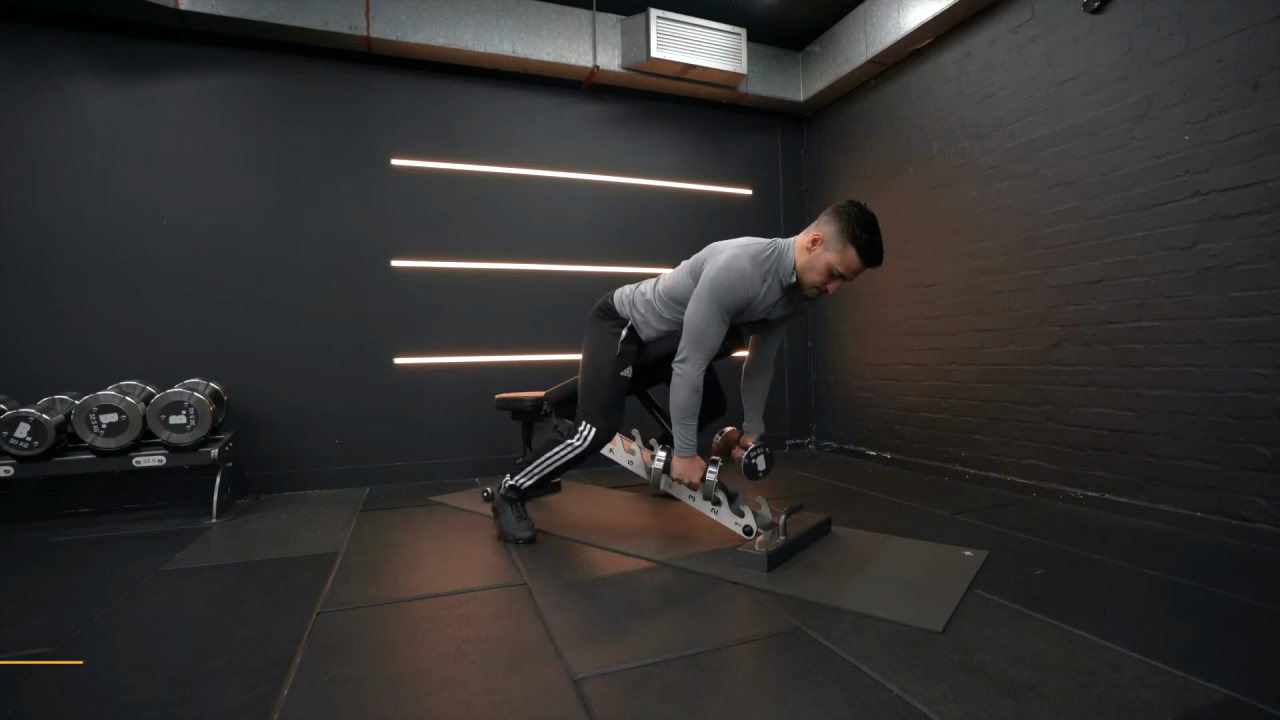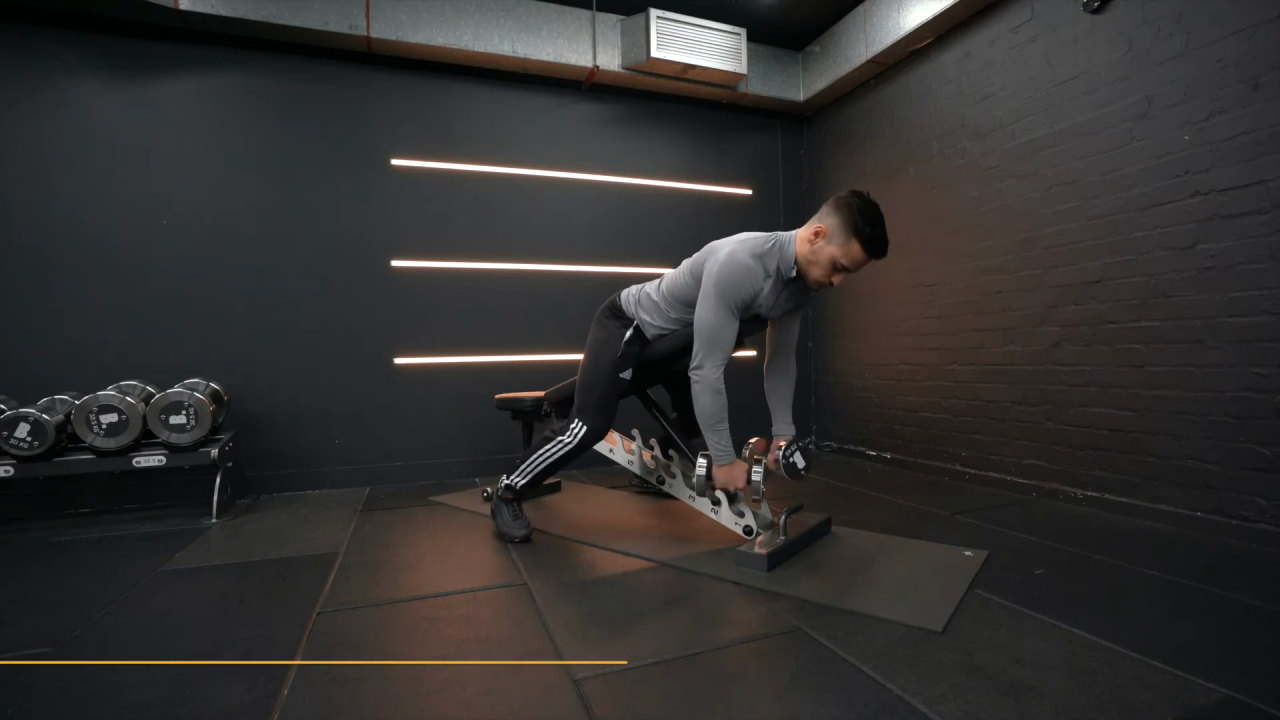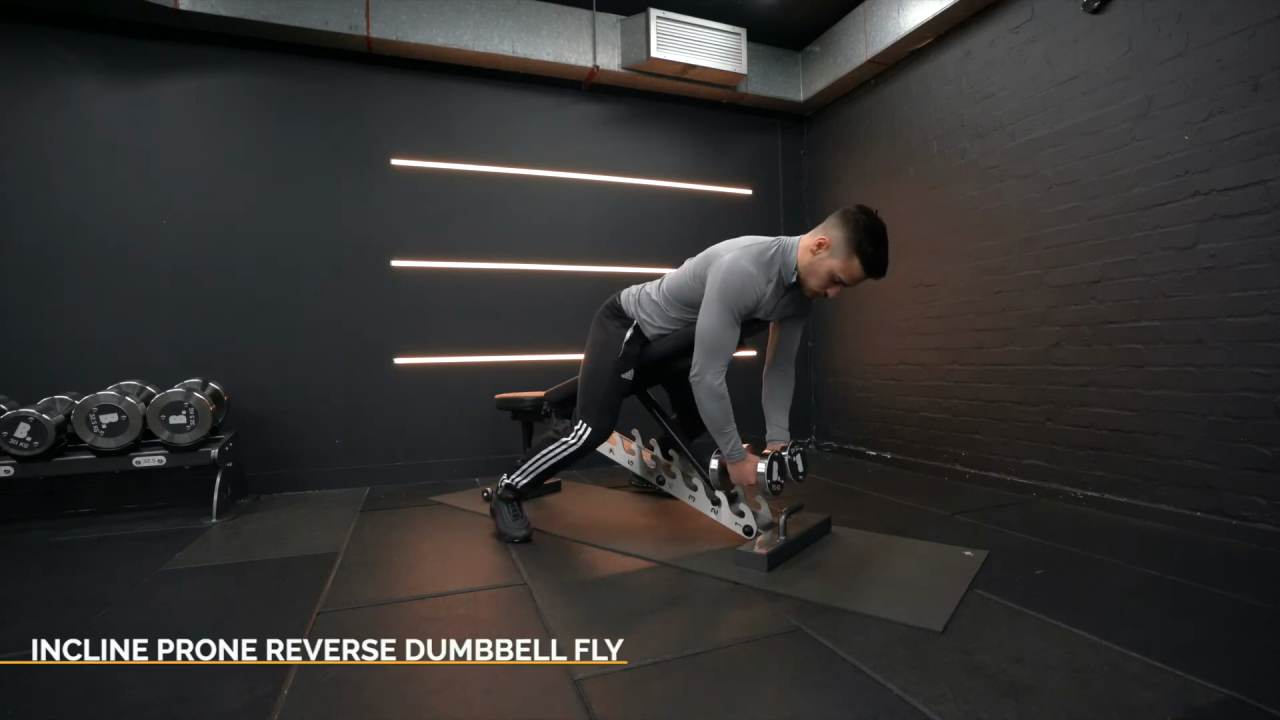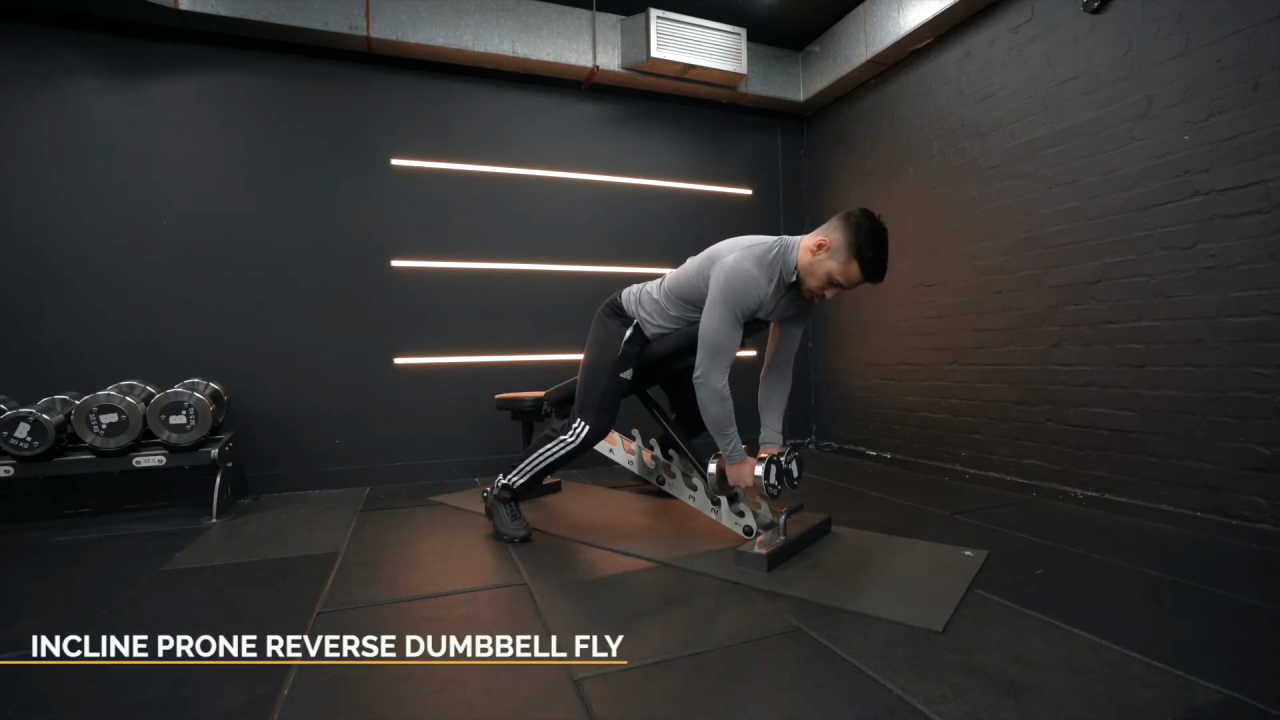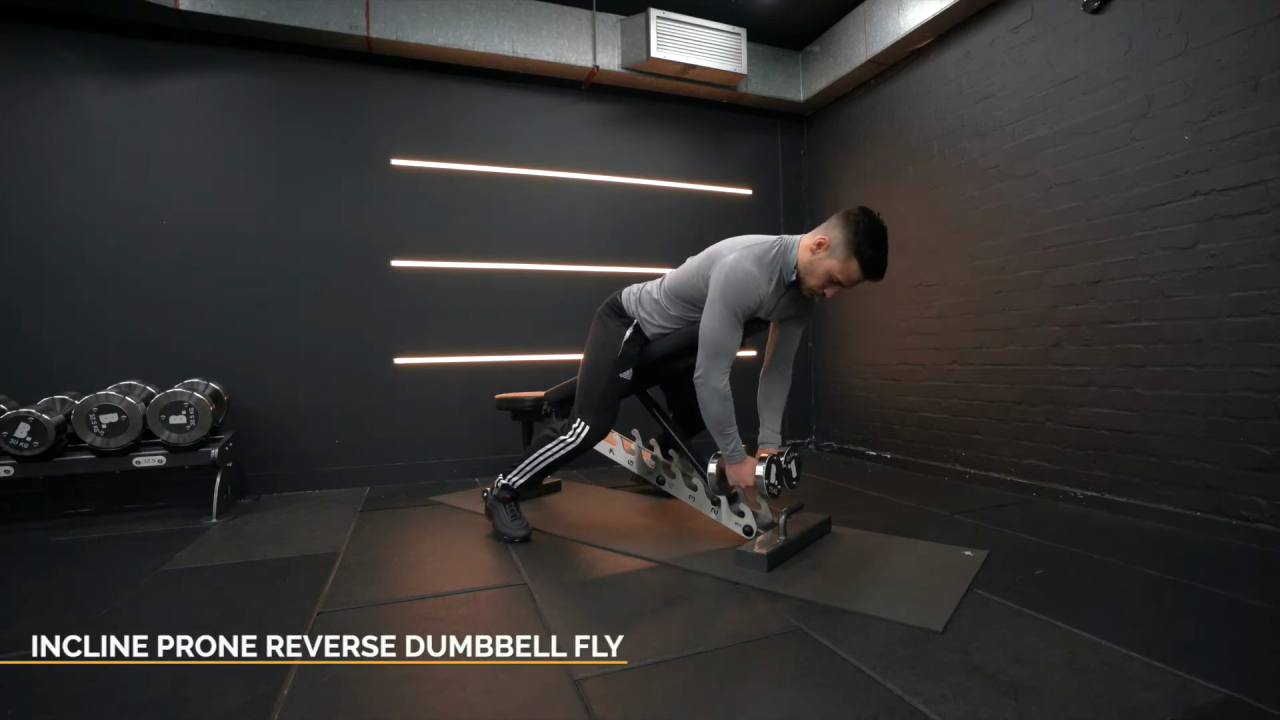
dt=1s
person 1, frame 1
left shoulder: (792, 291)
right shoulder: (737, 269)
left elbow: (761, 361)
right elbow: (690, 365)
left wrist: (752, 431)
right wrist: (685, 453)
left hip: (664, 334)
right hip: (621, 323)
left knee: (710, 404)
right knee: (597, 429)
right ankle: (511, 492)
person 1, frame 2
left shoulder: (799, 283)
right shoulder: (738, 264)
left elbow: (781, 360)
right elbow: (707, 369)
left wrist: (783, 433)
right wrist: (724, 459)
left hip: (672, 335)
right hip: (627, 324)
left knee: (698, 416)
right knee: (589, 426)
right ankle: (508, 493)
person 1, frame 3
left shoulder: (800, 290)
right shoulder: (742, 269)
left elbow: (780, 366)
right elbow: (707, 374)
left wrist: (778, 439)
right wrist: (736, 457)
left hip: (672, 334)
right hip: (627, 323)
left knee: (700, 413)
right knee: (593, 428)
right ankle: (507, 492)
person 1, frame 4
left shoulder: (801, 291)
right shoulder: (744, 270)
left elbow: (778, 367)
right elbow: (710, 375)
left wrist: (771, 444)
right wrist: (735, 459)
left hip: (672, 334)
right hip: (629, 322)
left knee: (698, 416)
right knee: (591, 425)
right ankle: (503, 493)
person 1, frame 5
left shoulder: (802, 289)
right shoulder: (744, 270)
left elbow: (778, 368)
right elbow: (711, 375)
left wrist: (769, 443)
right wrist: (735, 459)
left hip: (672, 333)
right hip: (629, 323)
left knee: (697, 417)
right knee: (590, 426)
right ankle: (504, 492)
